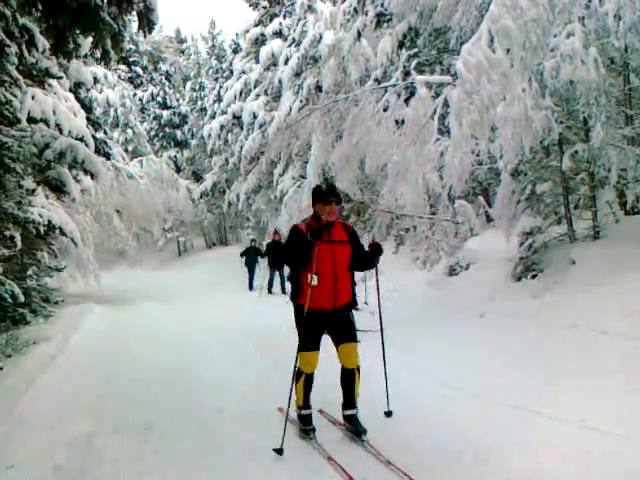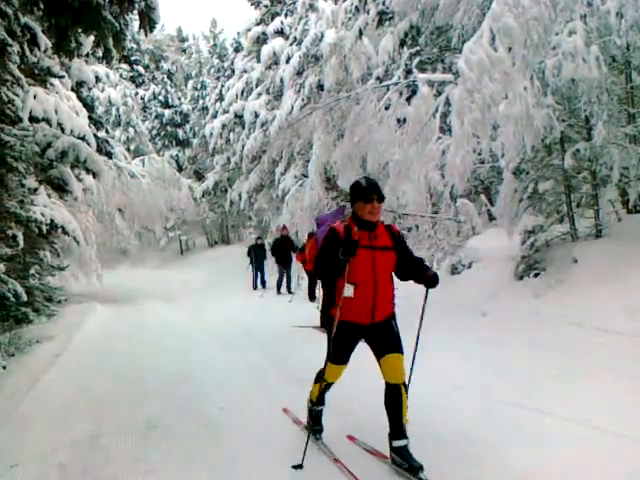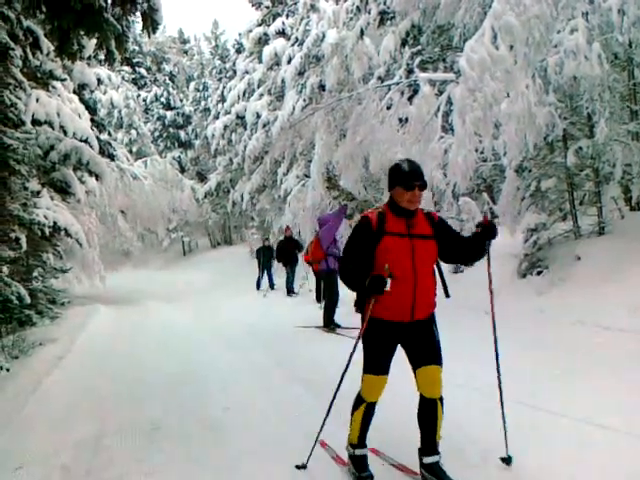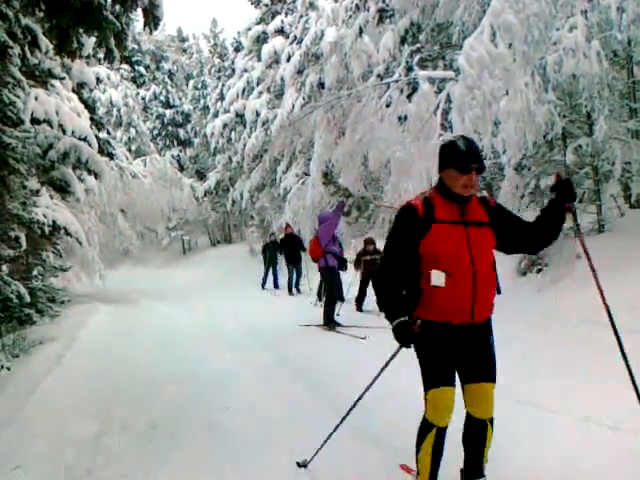
dt=0.3s
person 1, frame 1
left shoulder: (347, 231)
right shoulder: (301, 231)
left elbow: (357, 262)
right elbow: (291, 260)
left wrist: (373, 255)
right wrist: (312, 238)
left hip: (341, 307)
right hip: (309, 309)
left knee: (351, 360)
right knee: (308, 363)
left ankle: (350, 412)
right ankle: (303, 411)
person 1, frame 2
left shoulder: (391, 235)
right shoulder: (338, 234)
left elbow: (407, 264)
right elbow: (321, 271)
left wrist: (426, 274)
right wrist: (343, 255)
left hip: (382, 318)
right hip: (345, 319)
left knee: (396, 374)
right knee: (333, 371)
left ankle: (398, 446)
right ankle: (315, 406)
person 1, frame 3
left shoulder: (432, 225)
right shoulder: (372, 224)
left elbow: (465, 252)
right elbow: (348, 267)
left wrist: (484, 235)
right wrist: (366, 286)
left hip: (422, 321)
right hip: (382, 321)
left knee: (432, 388)
right knee: (372, 389)
right ankle: (357, 452)
person 1, frame 4
left shoulder: (487, 211)
right shoulder: (418, 213)
left elbow: (531, 239)
right elbow: (391, 269)
left wrist: (558, 206)
right wrist: (397, 316)
left hip: (477, 326)
right hip: (432, 327)
left knee: (482, 408)
right knee: (439, 411)
